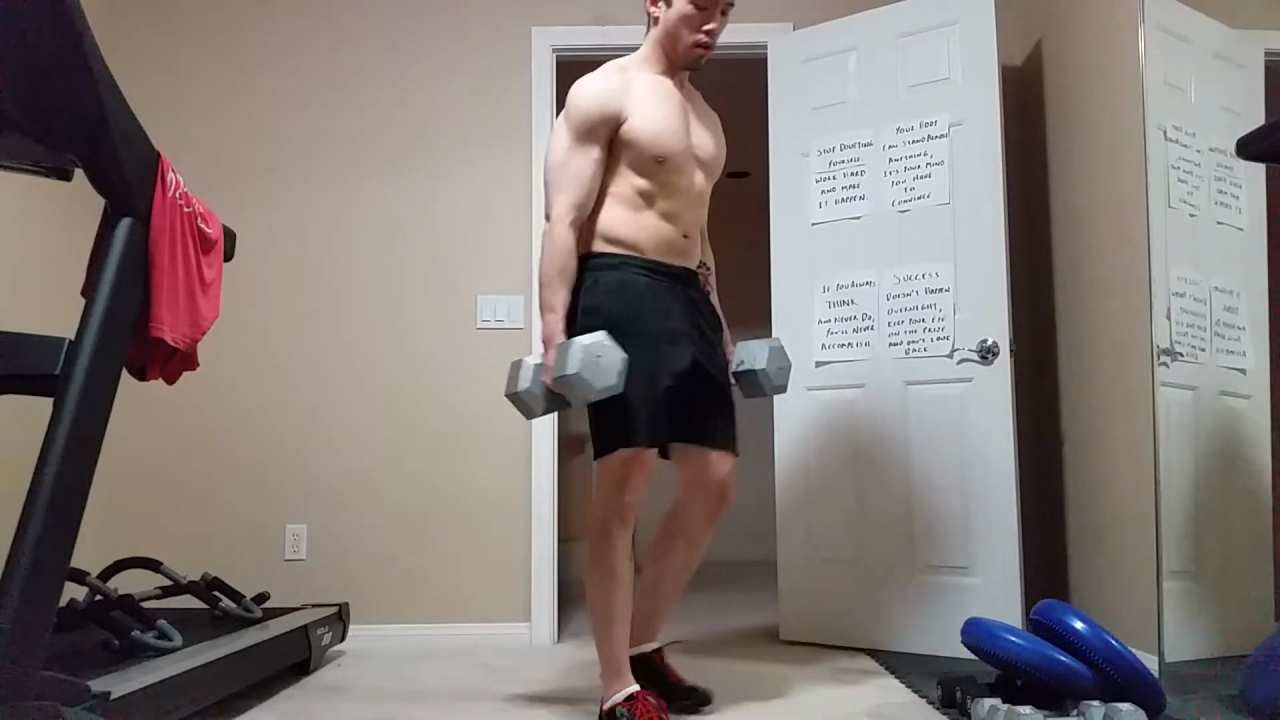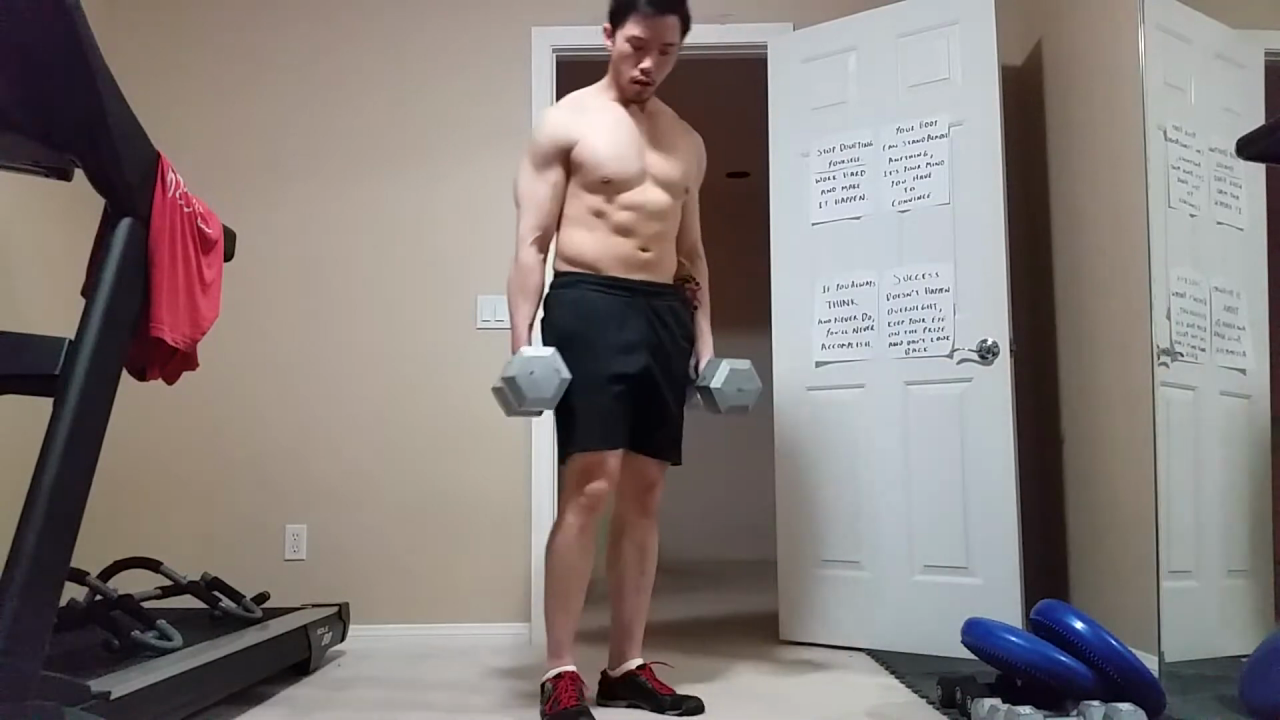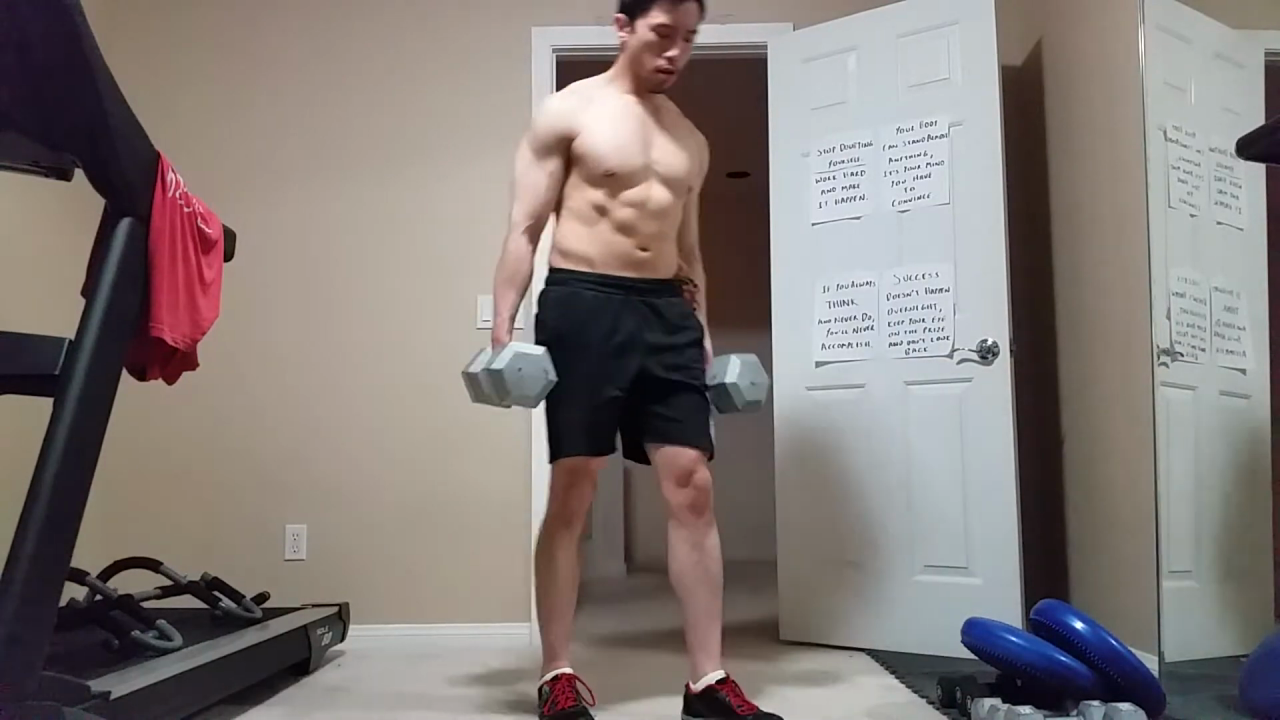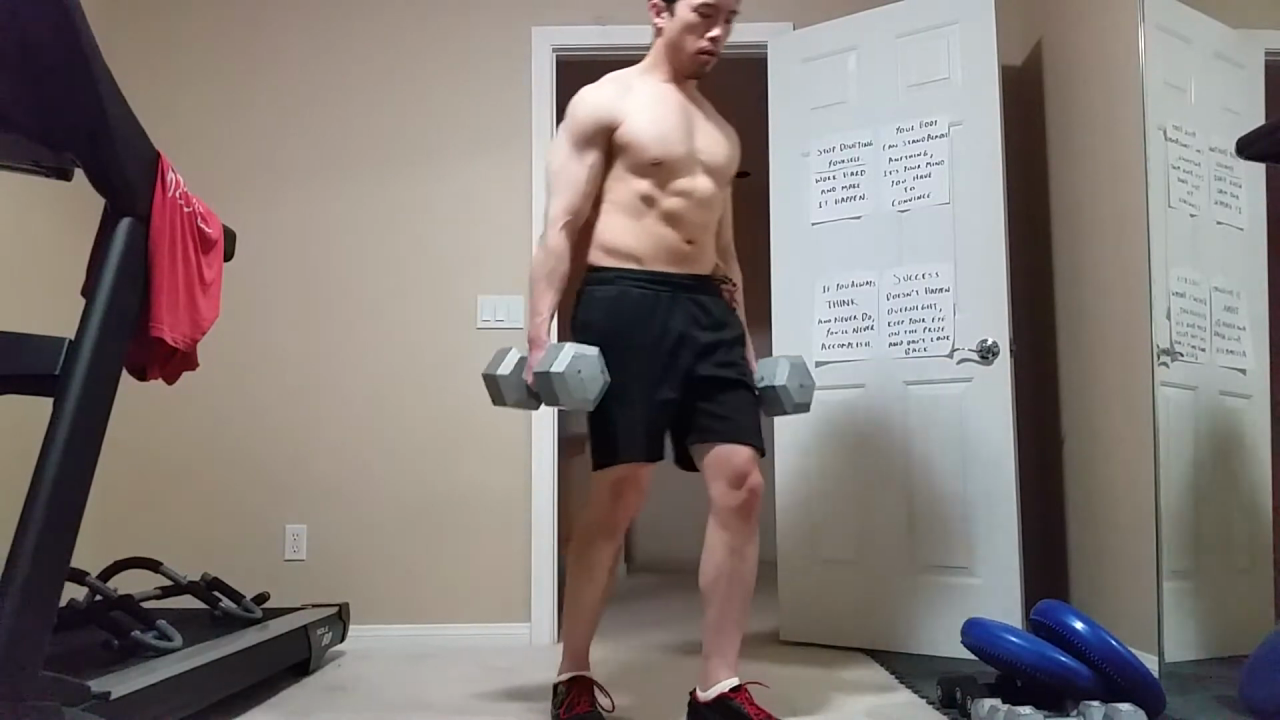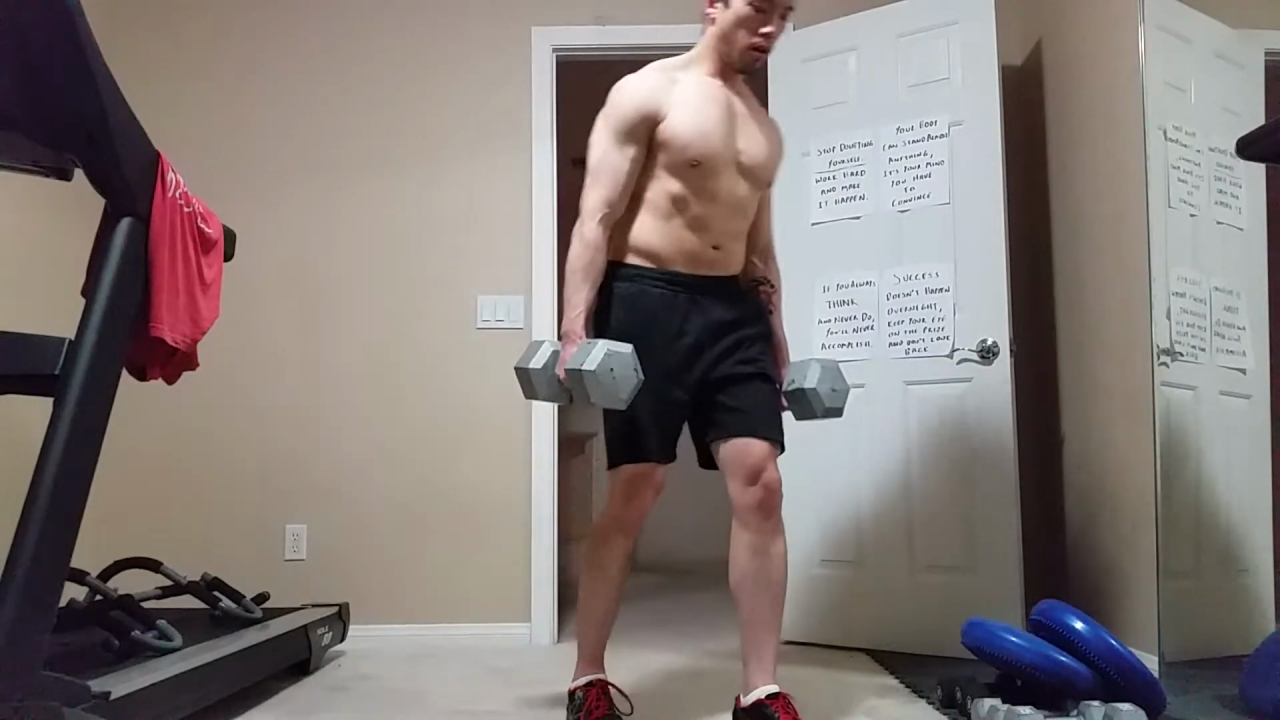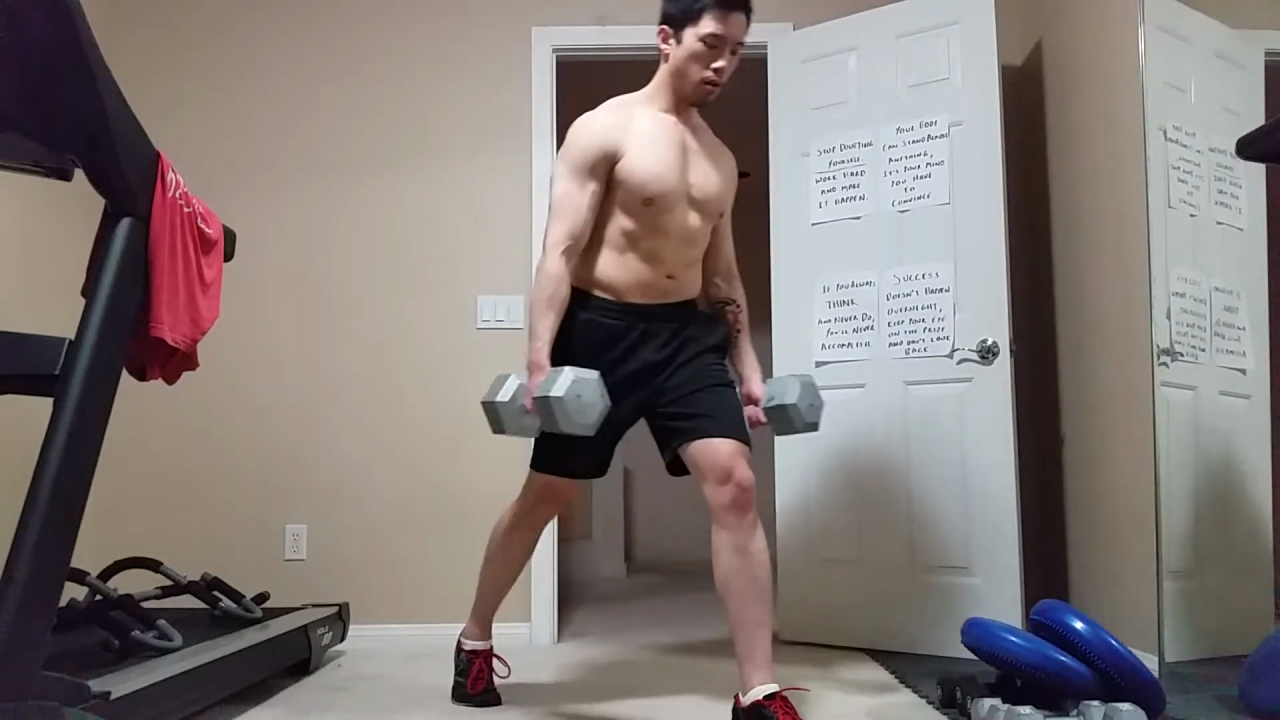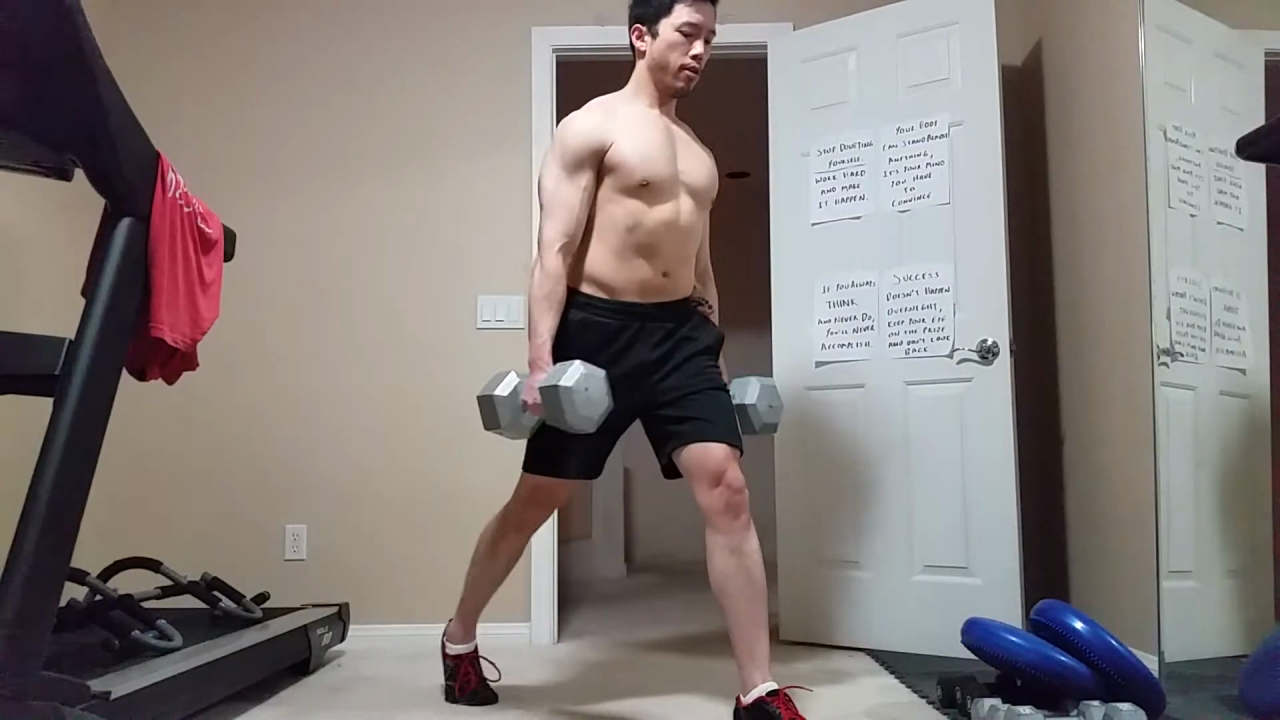
dt=0.7s
person 1, frame 1
left shoulder: (705, 117)
right shoulder: (604, 93)
right elbow: (562, 223)
left wrist: (719, 322)
right wrist: (555, 335)
left hip: (688, 297)
right hip: (622, 291)
left knee: (714, 481)
right knee: (621, 493)
left ankle: (642, 644)
person 1, frame 2
left shoulder: (687, 142)
right shoulder: (565, 123)
right elbow: (532, 244)
left wrist: (703, 335)
right wrist: (522, 341)
left hip: (664, 314)
right hip: (589, 307)
left knee: (643, 495)
right knee: (588, 490)
person 1, frame 3
left shoulder: (691, 141)
right shoulder: (567, 112)
right elbow: (523, 231)
left wrist: (704, 339)
right wrist: (503, 329)
left hip: (666, 314)
right hip: (583, 305)
left knee: (692, 488)
right knee: (572, 493)
person 1, frame 4
left shoulder: (722, 129)
right shoulder: (603, 103)
right elbow: (561, 227)
left wrist: (745, 340)
right wrist: (539, 331)
left hip: (708, 311)
right hip: (625, 303)
left knee: (741, 488)
right knee: (618, 497)
person 1, frame 5
left shoulder: (763, 126)
right shoulder: (647, 93)
right elbow: (596, 217)
left wrist: (779, 344)
right wrist: (574, 326)
left hip: (733, 311)
right hip: (648, 302)
left knee: (760, 486)
right knee: (632, 495)
person 1, frame 6
left shoulder: (720, 158)
right shoulder: (604, 130)
left elbow: (722, 273)
right elbow: (560, 251)
left wrist: (748, 368)
right wrist: (539, 357)
left hip: (687, 334)
right hip: (603, 330)
left knee: (735, 489)
right knee: (544, 497)
right ankle: (475, 642)
person 1, frame 7
left shoulder: (700, 154)
right shoulder: (590, 128)
right elbow: (555, 250)
left wrist: (719, 358)
right wrist: (540, 357)
left hip: (681, 334)
right hip: (597, 330)
left knee: (728, 494)
right knee: (536, 499)
right ankle: (460, 638)
